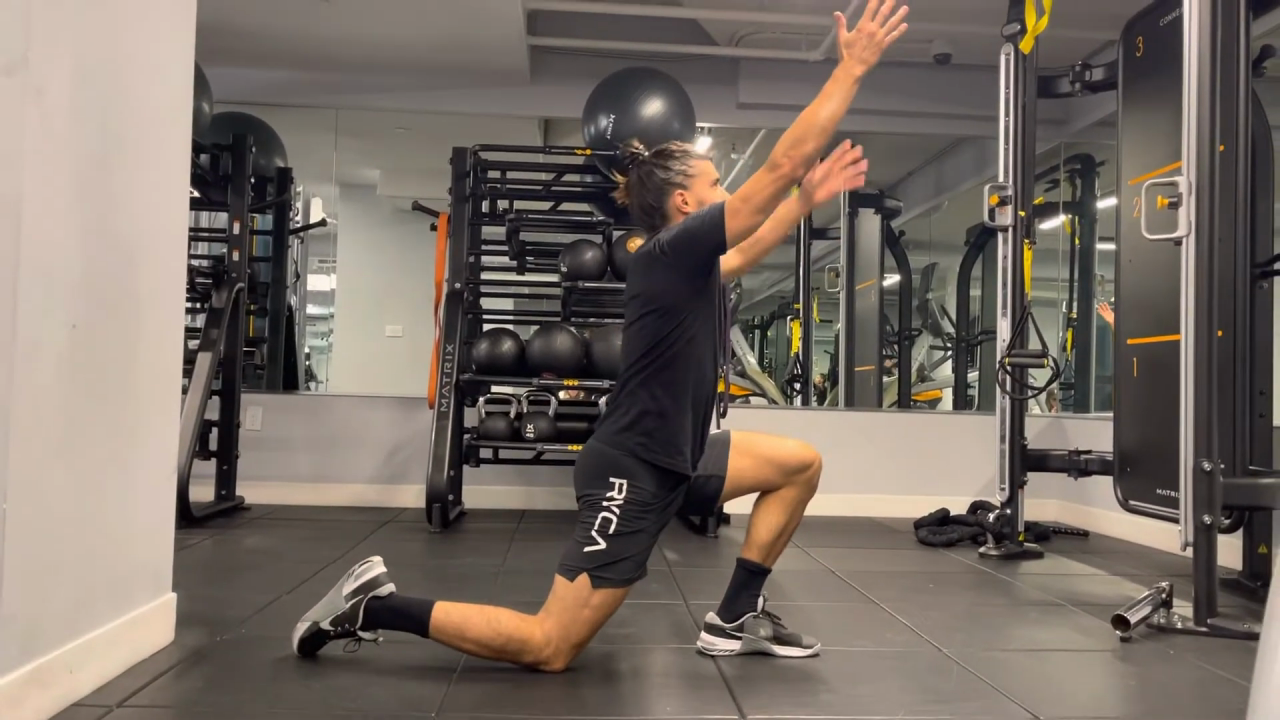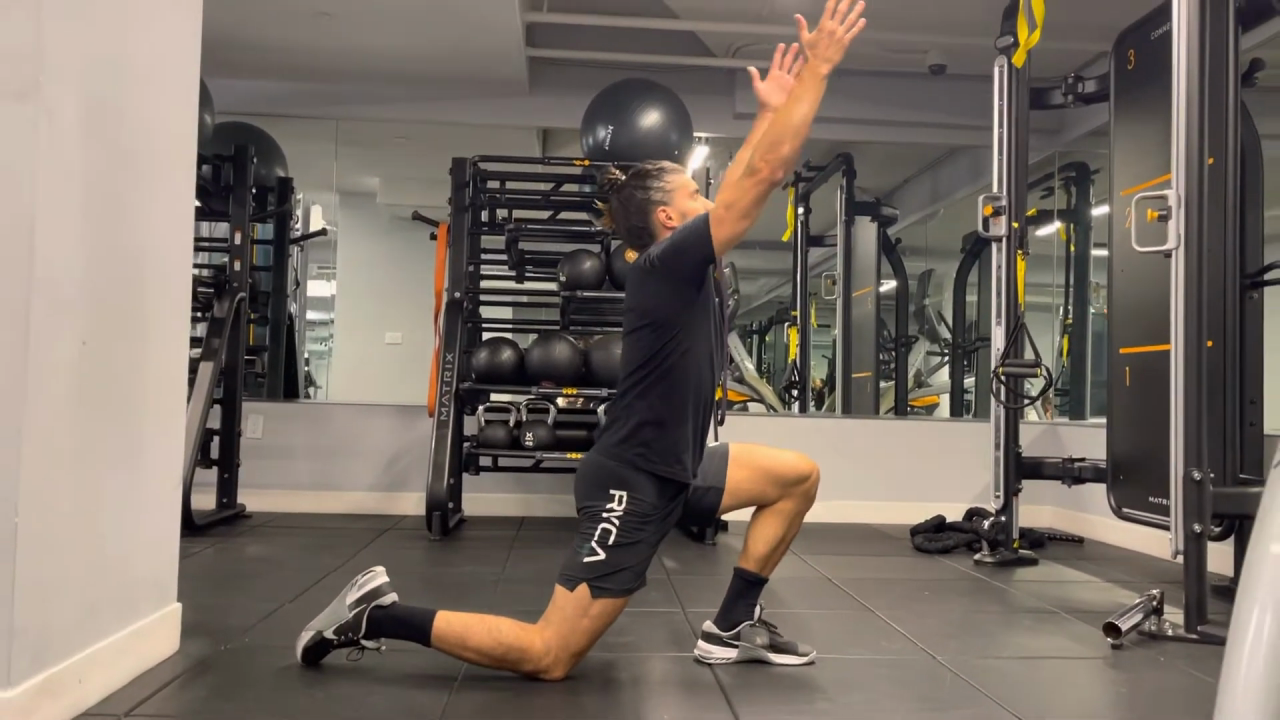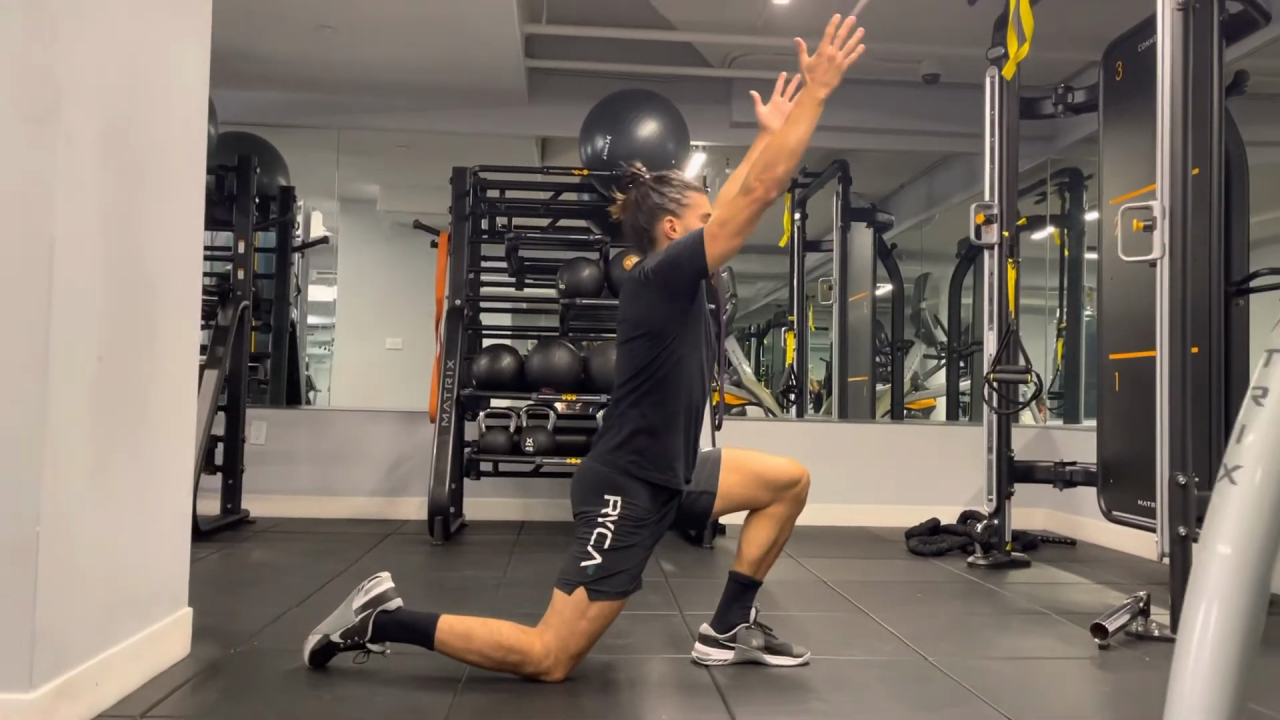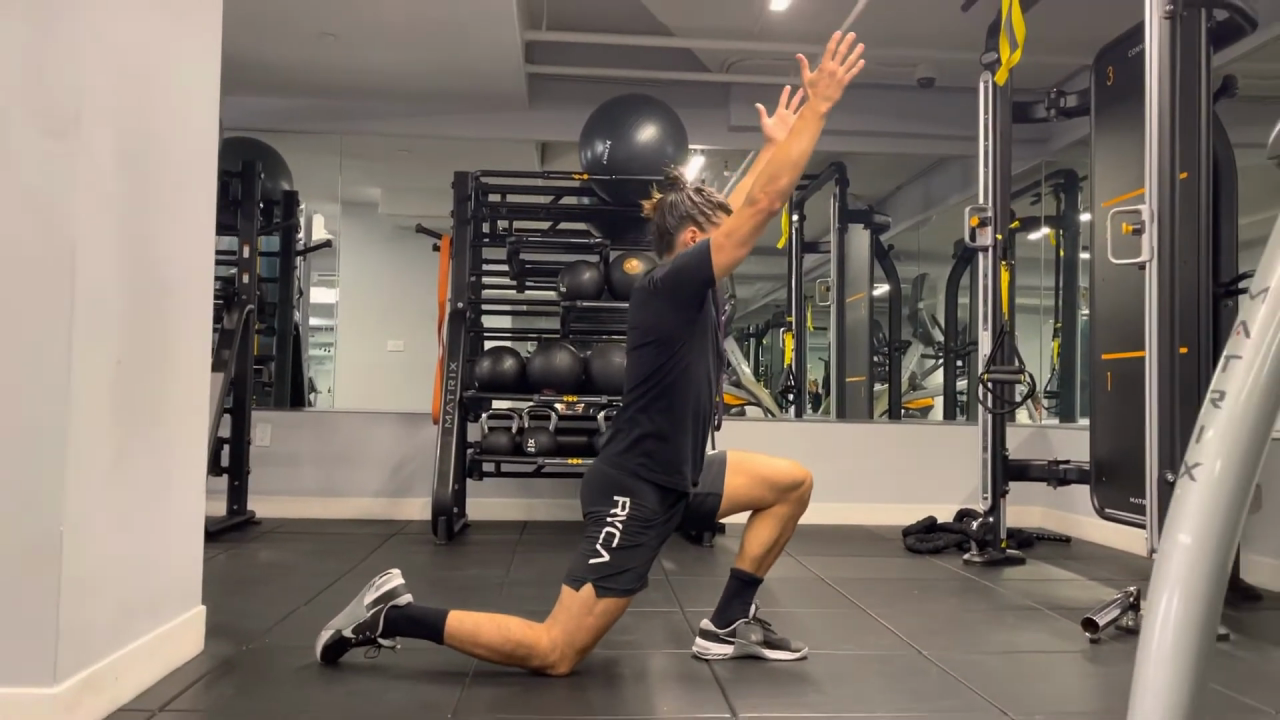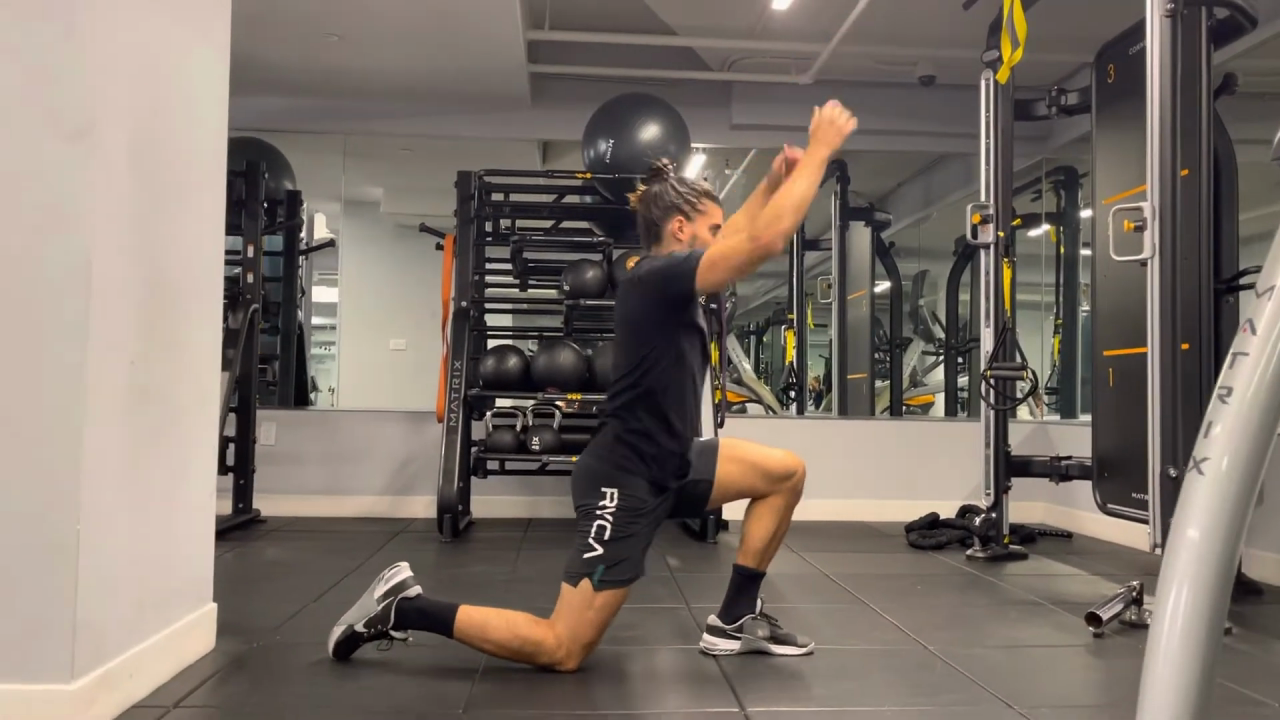
dt=0.4s
person 1, frame 1
left shoulder: (683, 261)
right shoulder: (674, 251)
left elbow: (745, 249)
right elbow: (779, 169)
left wrist: (809, 198)
right wrist: (854, 65)
left hip: (669, 456)
right hip: (631, 473)
left knee: (800, 463)
right knee: (548, 648)
left ankle: (736, 618)
right ankle: (376, 607)
person 1, frame 2
left shoulder: (675, 268)
right shoulder: (668, 264)
left elbow: (738, 188)
right elbow: (765, 174)
left wrist: (771, 109)
right wrist: (821, 67)
left hip: (668, 469)
right hip: (631, 484)
left knee: (798, 476)
right knee: (548, 656)
left ankle: (732, 626)
right ankle: (377, 615)
person 1, frame 3
left shoulder: (669, 281)
right shoulder: (663, 277)
left elbow: (731, 202)
right elbow: (758, 194)
left wrist: (769, 130)
right wrist: (817, 90)
left hip: (663, 474)
right hip: (628, 490)
left knee: (788, 481)
right knee: (549, 659)
left ankle: (728, 629)
right ankle: (382, 622)
person 1, frame 4
left shoulder: (679, 290)
right shoulder: (672, 286)
left elbow: (739, 210)
right elbow: (764, 204)
left wrist: (775, 142)
right wrist: (819, 106)
left hip: (671, 478)
right hip: (636, 492)
left knee: (792, 484)
right knee: (554, 652)
left ankle: (728, 625)
right ankle: (394, 616)
person 1, frame 5
left shoulder: (665, 280)
right shoulder: (657, 277)
left elbow: (744, 240)
right elbow: (764, 241)
left wrist: (771, 185)
right wrist: (823, 149)
left hip: (667, 463)
right hip: (624, 482)
left knee: (785, 473)
right knee: (562, 649)
left ankle: (734, 620)
right ankle: (403, 607)
